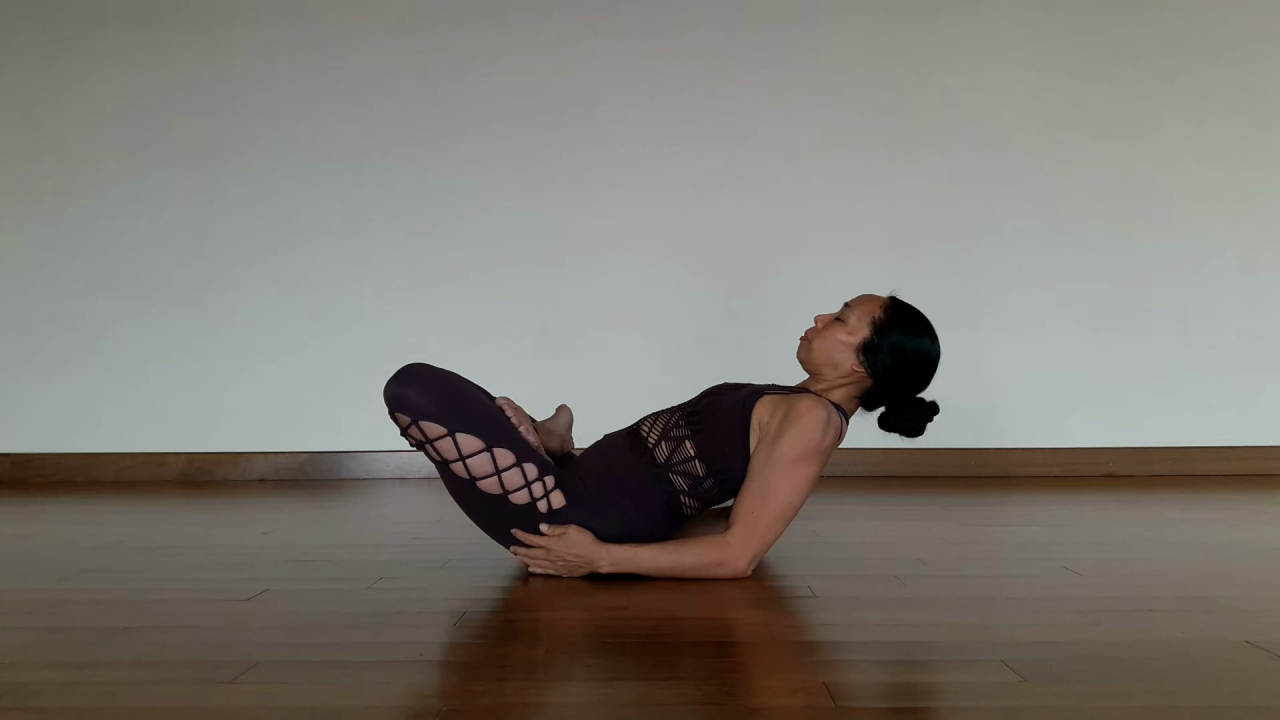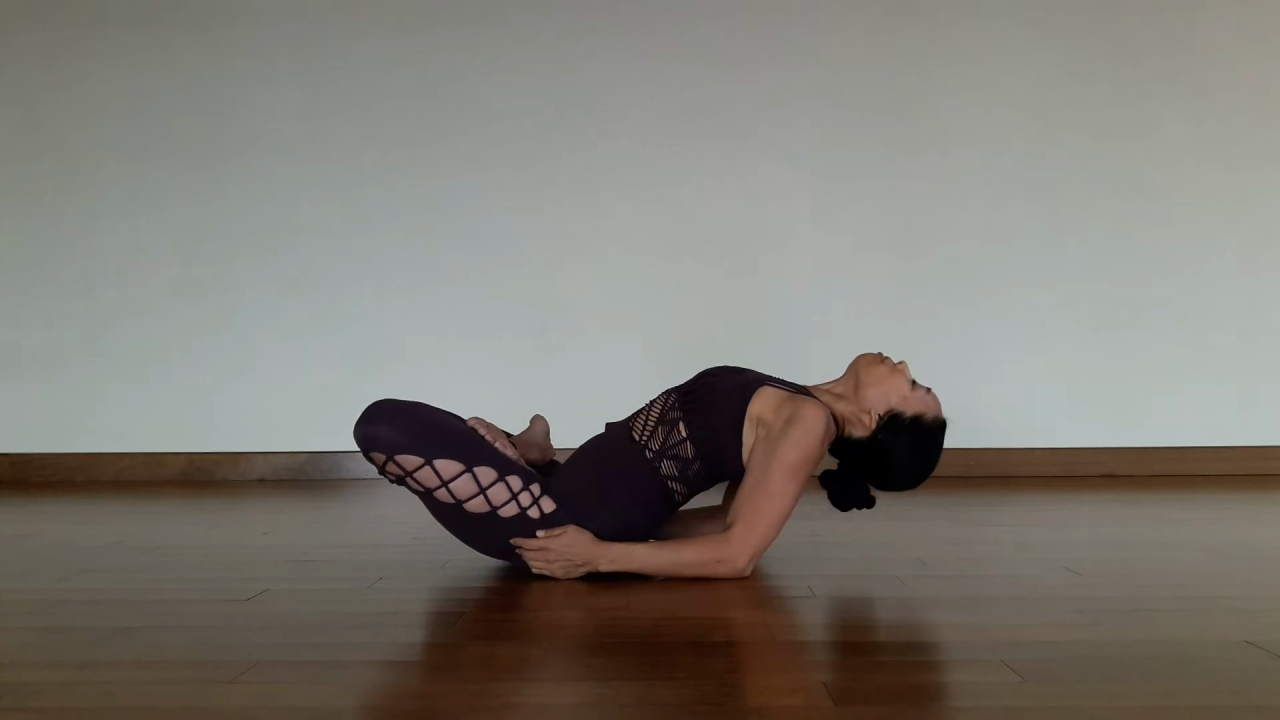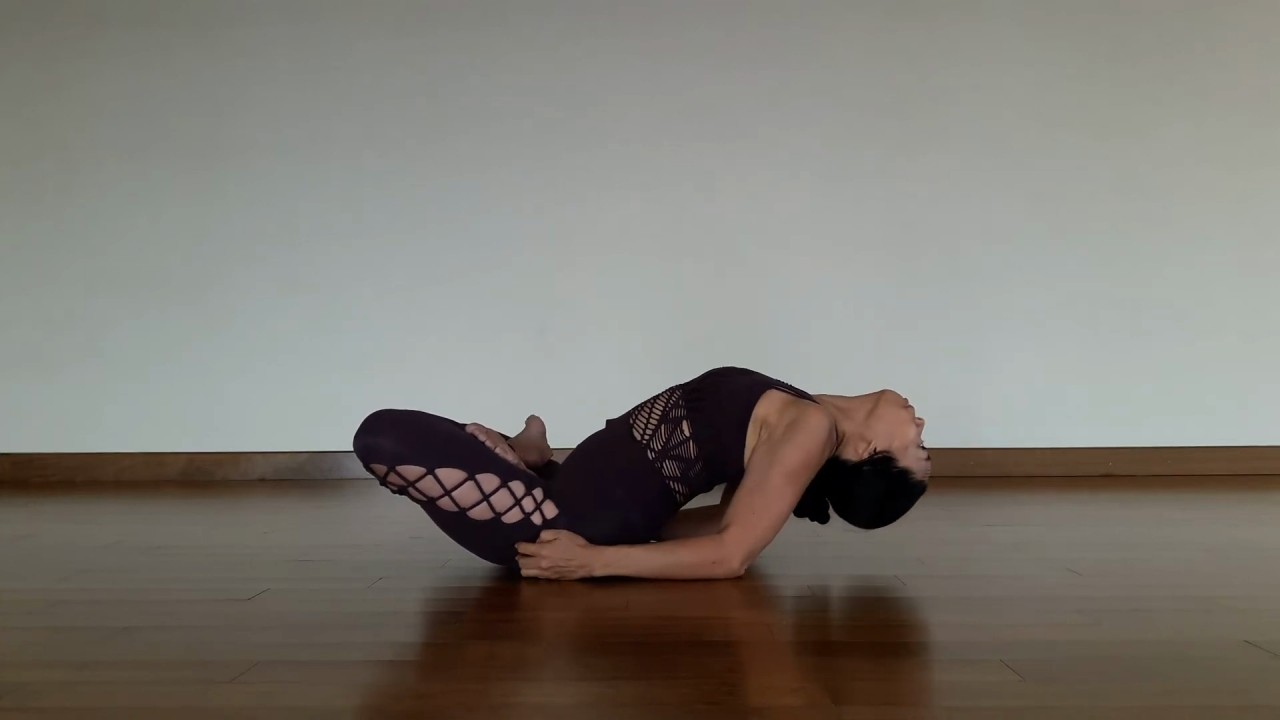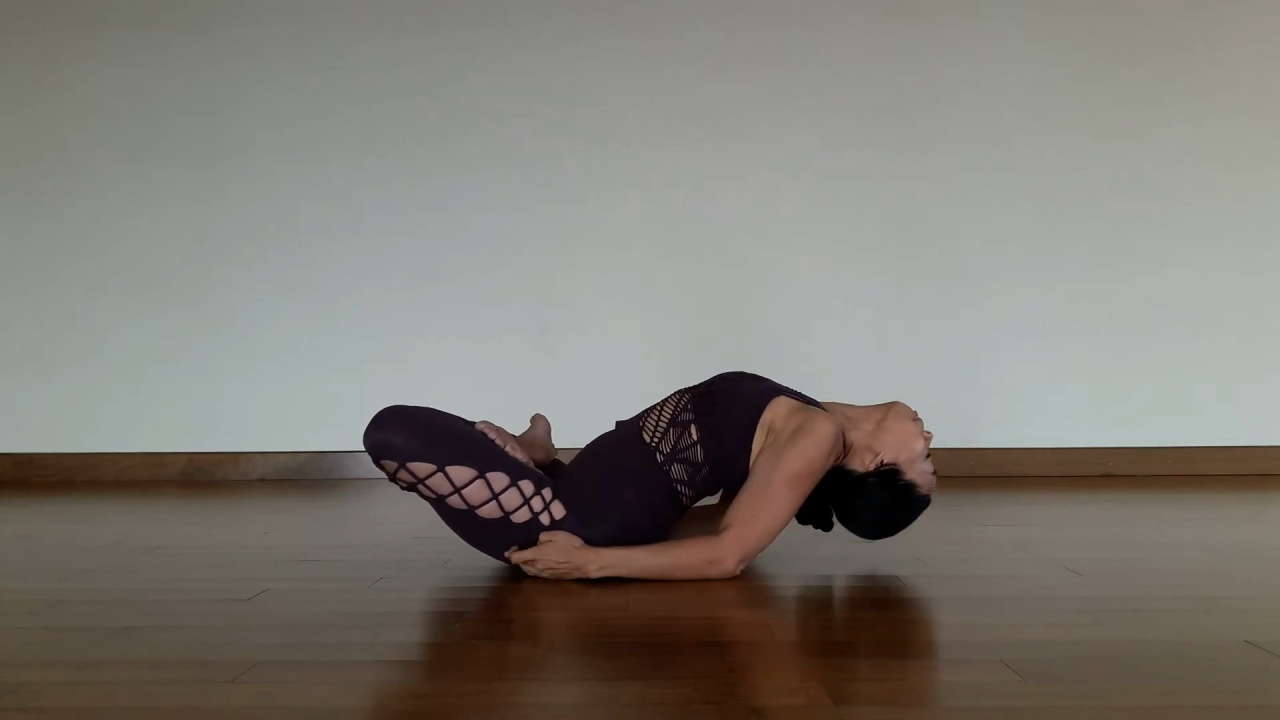
dt=1s
person 1, frame 1
left shoulder: (811, 420)
right shoulder: (800, 410)
left elbow: (737, 555)
right elbow: (746, 514)
left wrist: (600, 555)
left hip: (584, 523)
right hip: (600, 489)
left knee: (415, 389)
person 1, frame 2
left shoulder: (809, 420)
right shoulder: (794, 409)
left elbow: (736, 552)
right elbow: (736, 518)
left wrist: (601, 556)
left hip: (570, 523)
right hip: (586, 501)
left knee: (383, 425)
person 1, frame 3
left shoulder: (812, 427)
right shoulder: (795, 421)
left elbow: (729, 553)
right elbow: (731, 519)
left wrist: (593, 561)
left hip: (571, 525)
right hip: (583, 500)
left knee: (382, 436)
person 1, frame 4
left shoulder: (820, 434)
right shoulder: (809, 427)
left elbow: (726, 555)
left wrist: (589, 562)
left hip: (583, 525)
right hip: (600, 506)
left knee: (393, 432)
